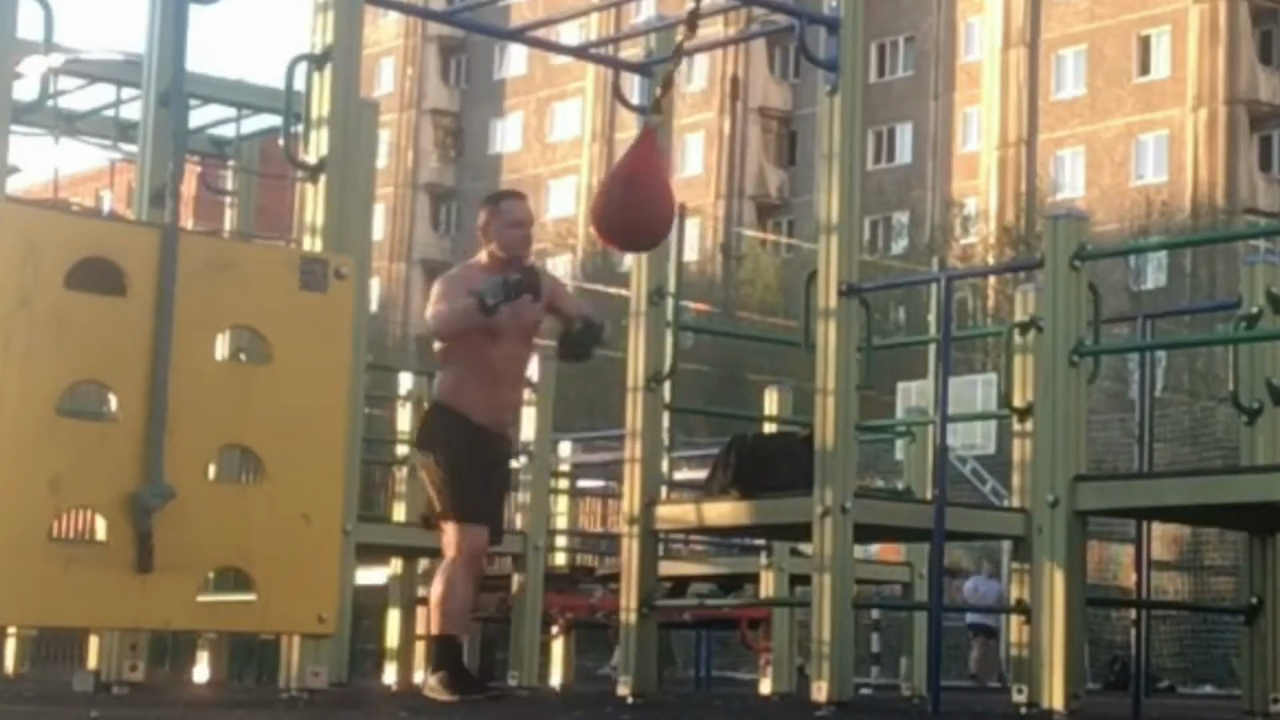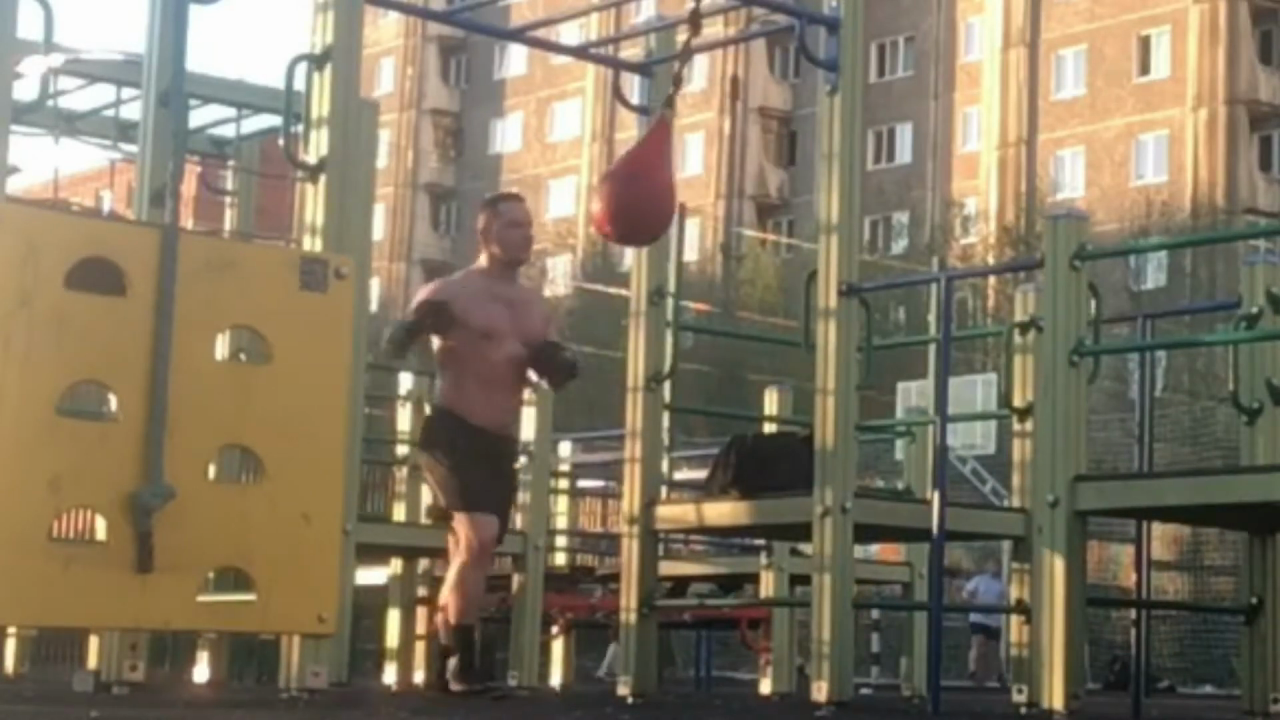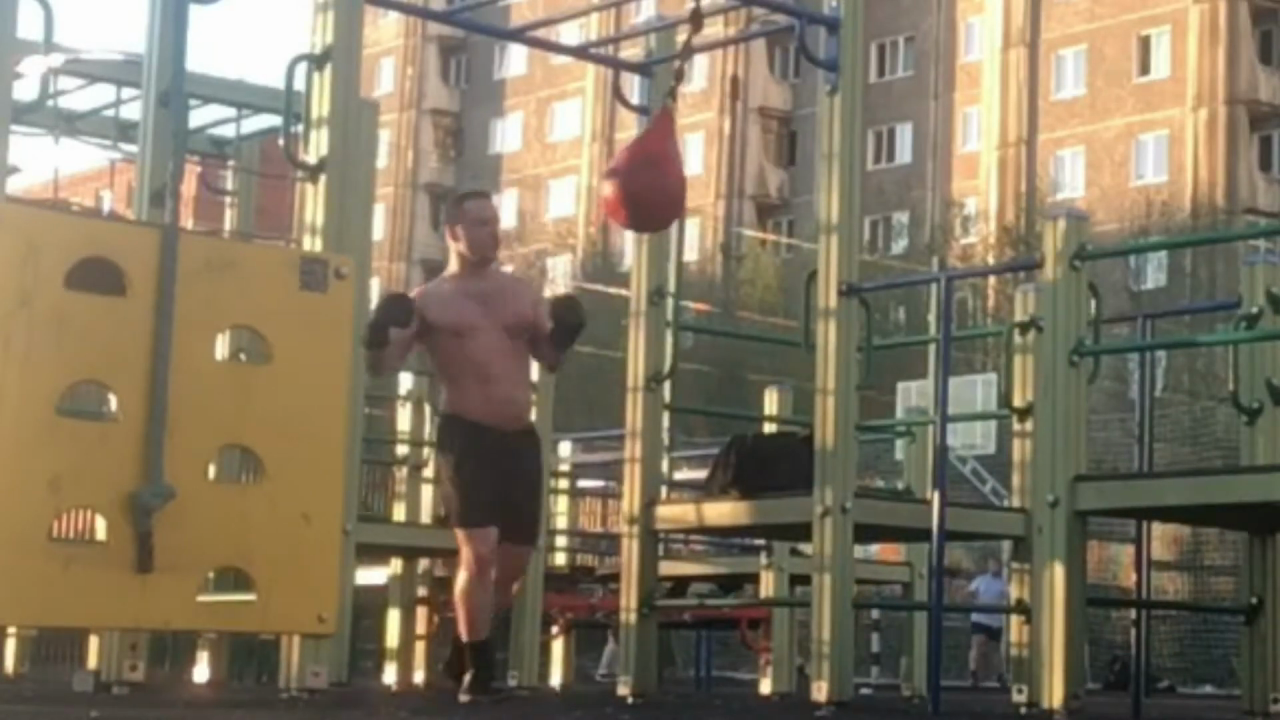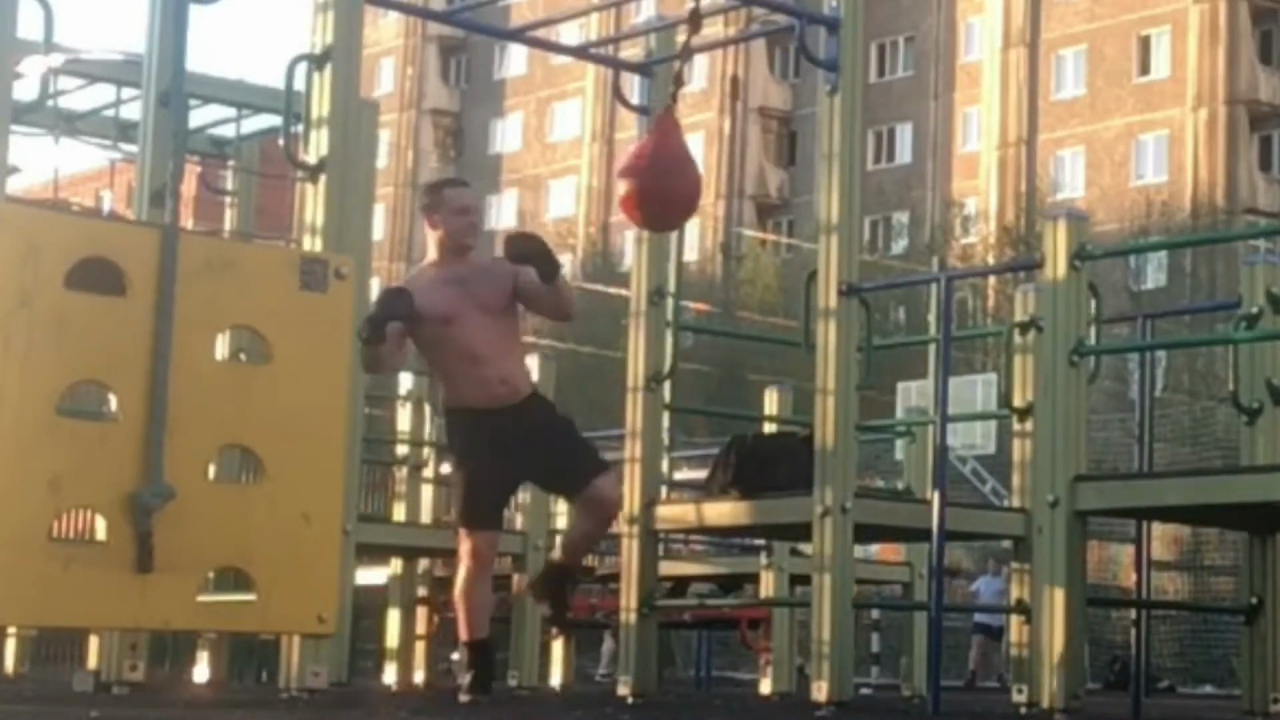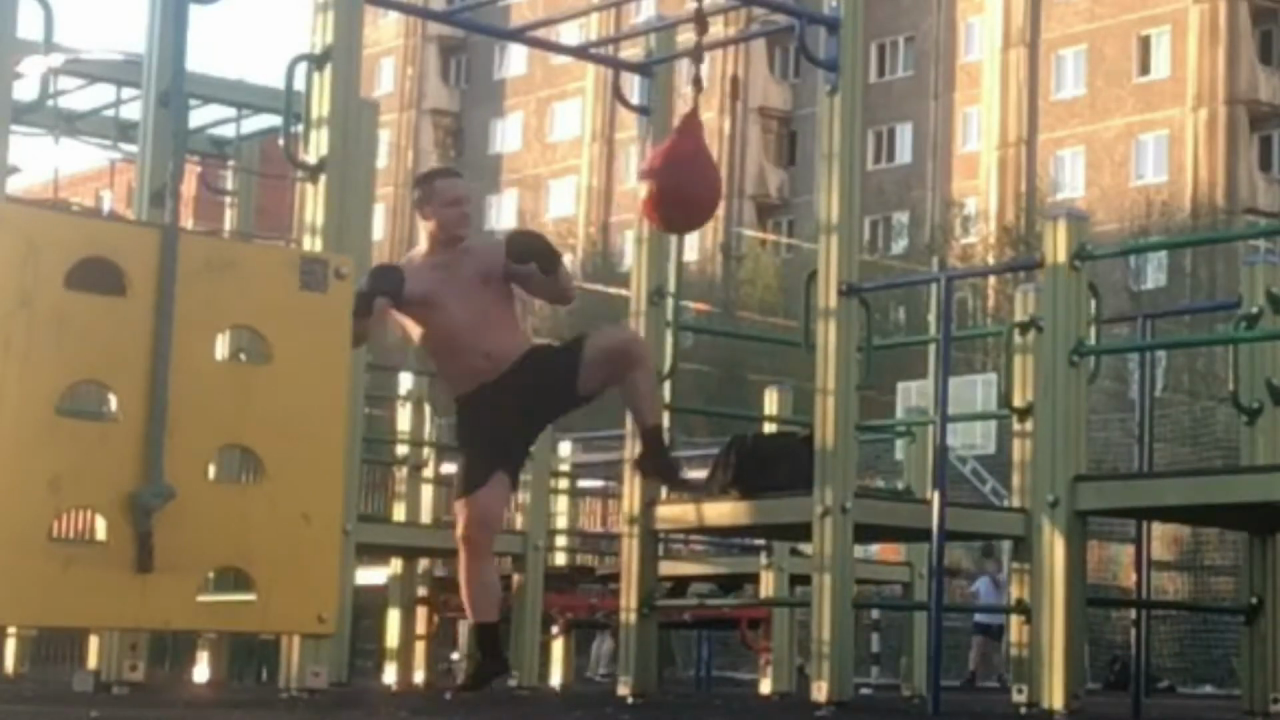
dt=0.1s
person 1, frame 1
left shoulder: (537, 283)
right shoulder: (459, 283)
left elbow: (581, 320)
right elbow: (439, 330)
left wrist: (586, 328)
right wrist: (494, 295)
left hip: (494, 441)
right hip: (449, 430)
left knee: (477, 554)
right knee: (466, 550)
left ankle: (452, 665)
right ankle: (438, 667)
person 1, frame 2
left shoulder: (532, 303)
right shoulder: (452, 292)
left elbow: (552, 374)
right elbow: (397, 347)
left wrist: (558, 364)
right wrist: (415, 325)
left hip: (500, 447)
right hip: (452, 438)
left knee: (475, 554)
right knee: (478, 541)
left ankle: (449, 650)
right ankle: (461, 654)
person 1, frame 3
left shoulder: (518, 290)
right shoulder: (428, 302)
left elbow: (552, 361)
right elbow: (381, 367)
left wrist: (565, 335)
right wrist: (380, 331)
left hip: (519, 438)
right hip: (470, 437)
left knee: (515, 561)
right knee: (478, 555)
left ankle: (467, 648)
right ankle: (477, 670)
person 1, frame 4
left shoulder: (504, 268)
right shoulder: (411, 293)
left elbow: (563, 310)
right elbow: (379, 366)
left wrist: (549, 272)
right wrist: (381, 325)
left hip: (532, 411)
right hip: (475, 427)
left knee: (606, 496)
right knee: (476, 552)
left ankle: (558, 576)
right ankle: (477, 669)
person 1, frame 5
left shoulder: (493, 253)
right shoulder: (398, 276)
left elbow: (561, 294)
right elbow: (357, 334)
left wrist: (549, 265)
right wrist: (371, 299)
left hip: (536, 376)
right hip: (484, 408)
left knee: (625, 346)
right knee: (475, 529)
left ankle: (654, 450)
right ankle: (489, 656)
